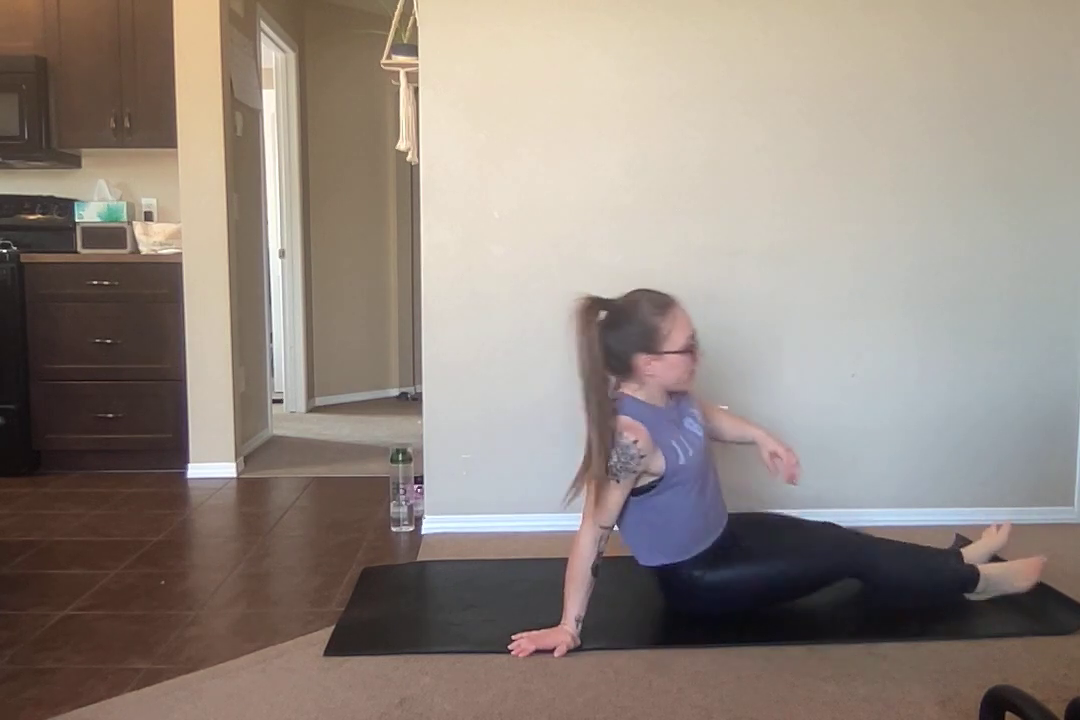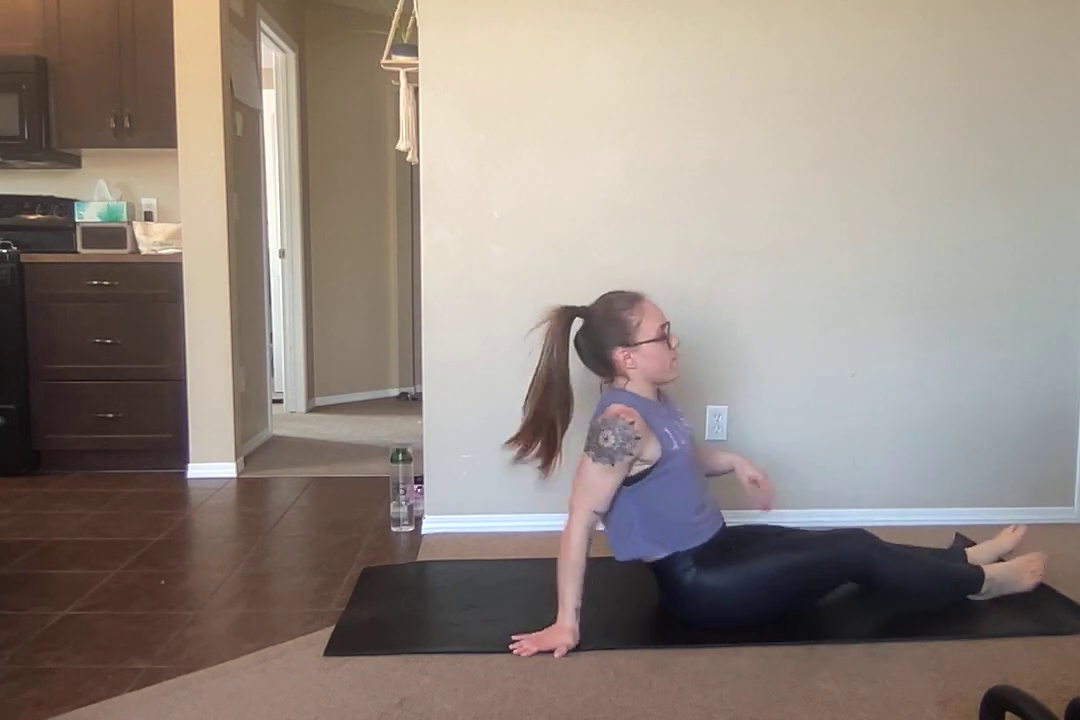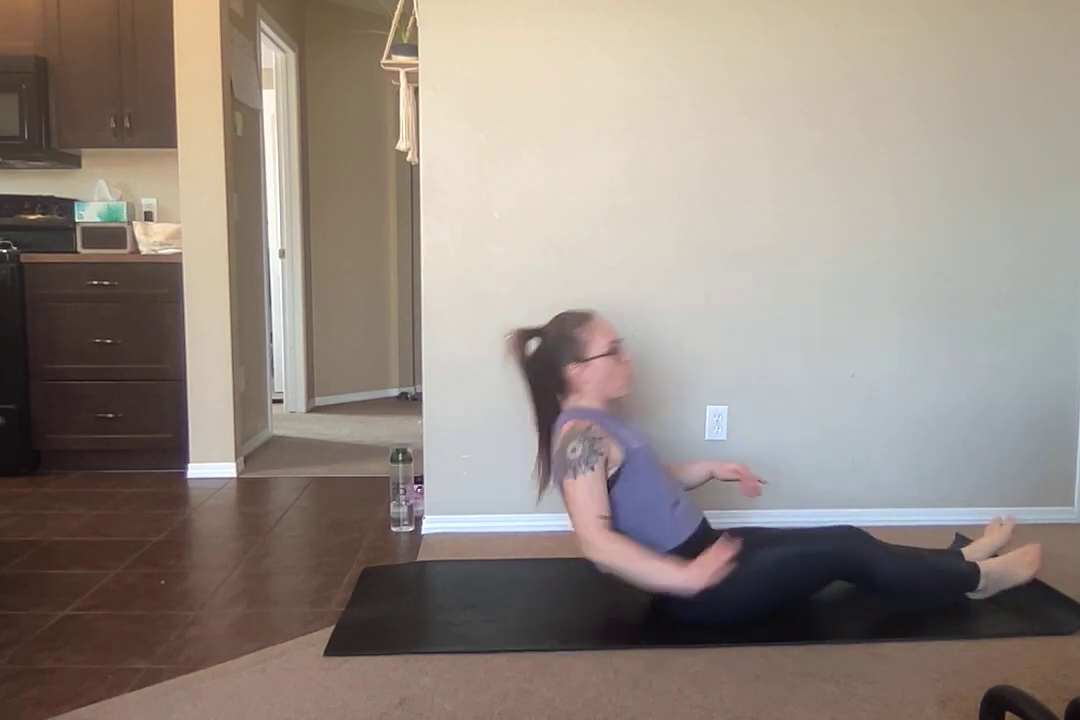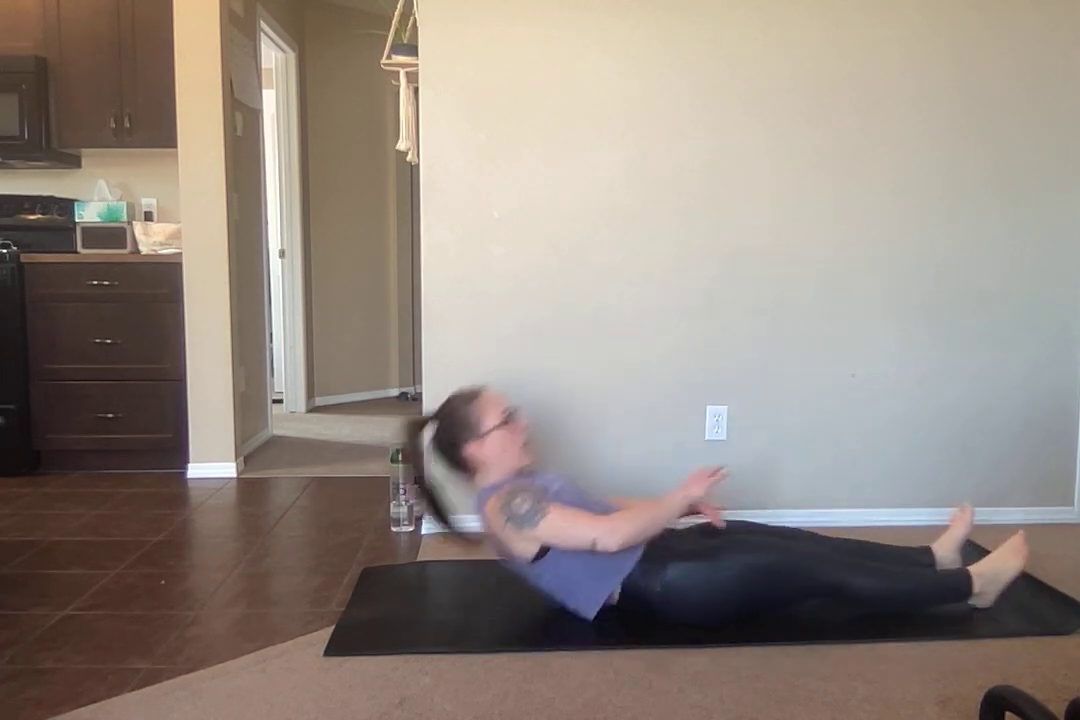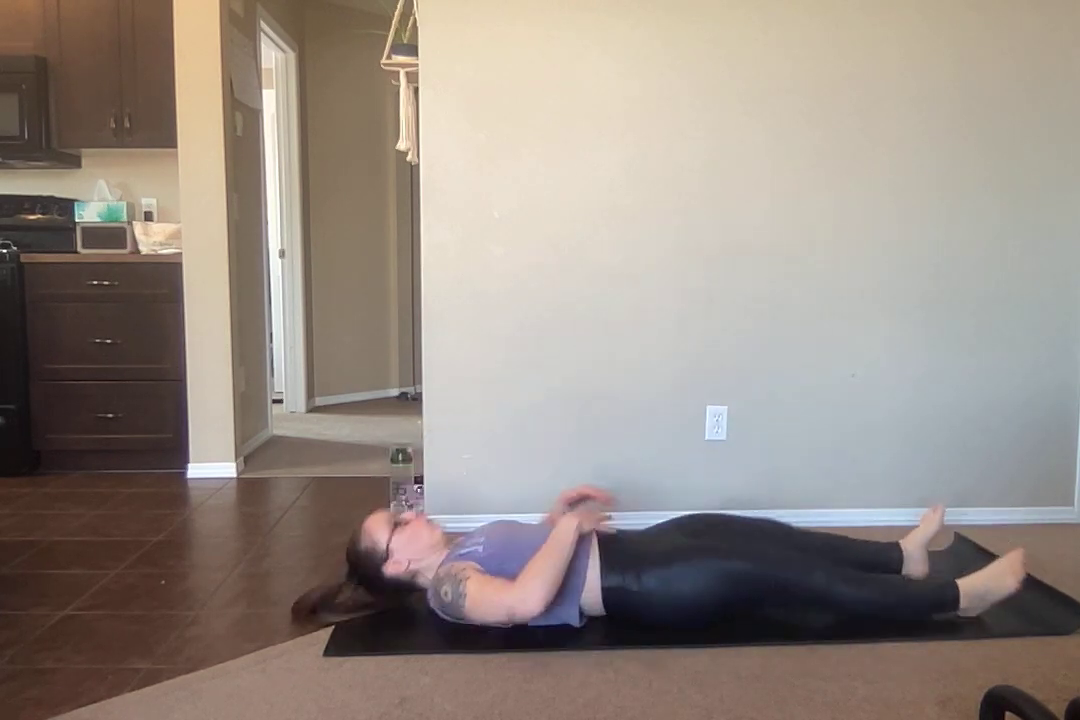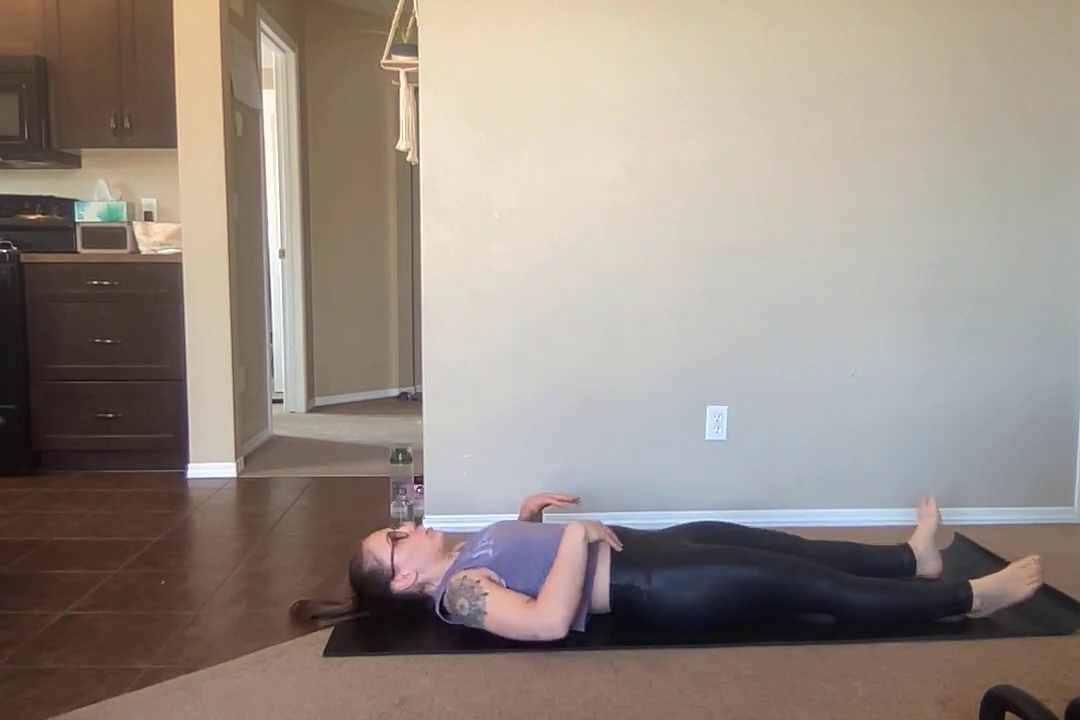
dt=0.3s
person 1, frame 1
left shoulder: (669, 394)
right shoulder: (628, 434)
left elbow: (706, 418)
right elbow: (591, 535)
left wrist: (761, 437)
right wrist: (569, 626)
left hip: (719, 534)
right hip: (698, 578)
left knee: (833, 537)
right knee: (849, 557)
left ankle: (957, 561)
right ankle: (976, 581)
person 1, frame 2
left shoulder: (650, 402)
right shoulder: (621, 424)
right elbow: (578, 525)
left wrist: (732, 462)
right wrist: (565, 623)
left hip: (712, 550)
right hip: (699, 586)
left knee: (846, 549)
right knee: (854, 551)
left ankle: (961, 560)
right ankle: (980, 581)
person 1, frame 3
left shoulder: (598, 423)
right shoulder: (580, 436)
right elbow: (595, 539)
left wrist: (712, 467)
right wrist: (683, 577)
left hip: (695, 548)
right hip: (696, 589)
left knee: (842, 546)
right knee: (848, 550)
left ankle: (960, 565)
right ankle: (978, 578)
person 1, frame 4
left shoulder: (521, 486)
right shoulder: (504, 508)
right elbow: (612, 533)
left wrist: (683, 501)
right wrist: (686, 498)
left hip: (662, 556)
right hip: (664, 587)
left knee: (805, 541)
right knee: (820, 568)
left ankle: (936, 560)
right ankle: (970, 585)
person 1, frame 5
left shoulder: (455, 552)
right shoulder: (444, 583)
right elbow: (529, 598)
left wrist: (559, 508)
right wrist: (570, 525)
left hip: (622, 552)
right hip: (640, 588)
left knee: (770, 534)
right knee: (804, 578)
left ankle: (901, 558)
right ankle: (957, 595)
person 1, frame 6
left shoulder: (459, 557)
right shoulder: (457, 591)
right elbow: (547, 623)
left wrist: (528, 515)
right wrist: (576, 535)
left hip: (643, 546)
right hip: (654, 590)
left knee: (775, 543)
right knee: (818, 588)
left ankle: (911, 557)
right ankle: (971, 598)
